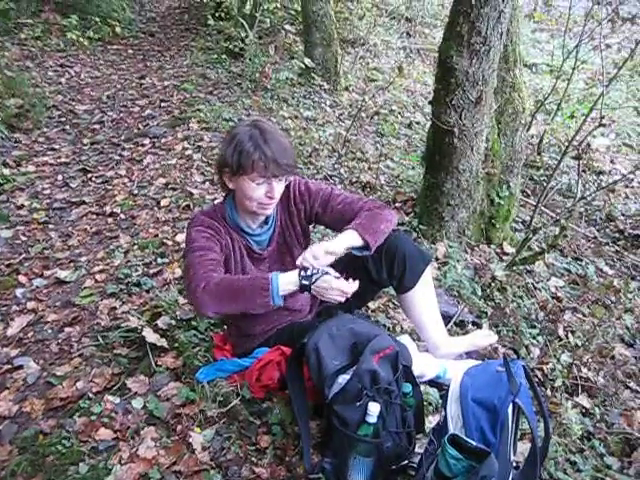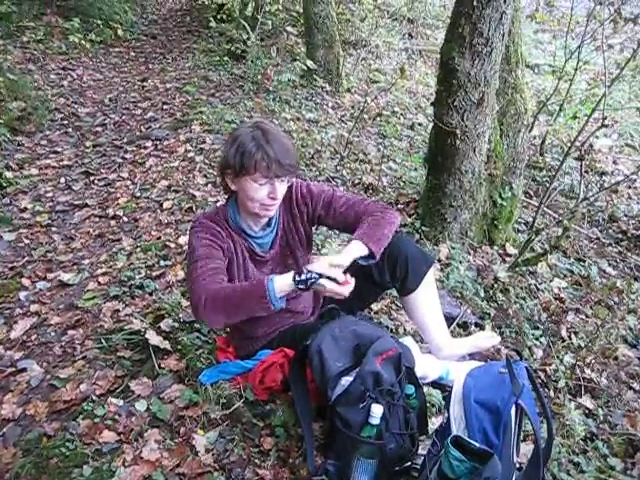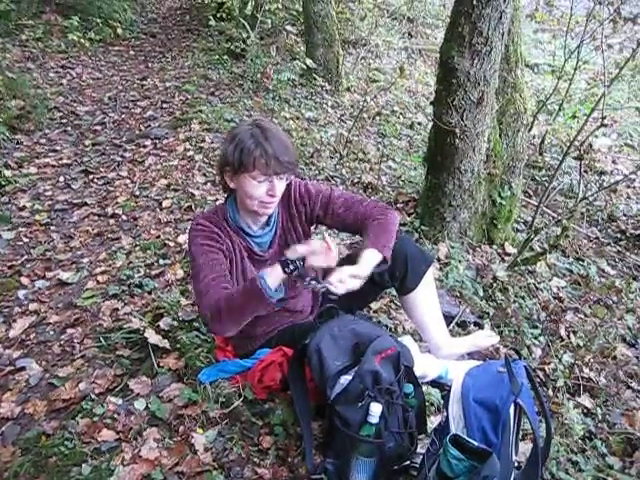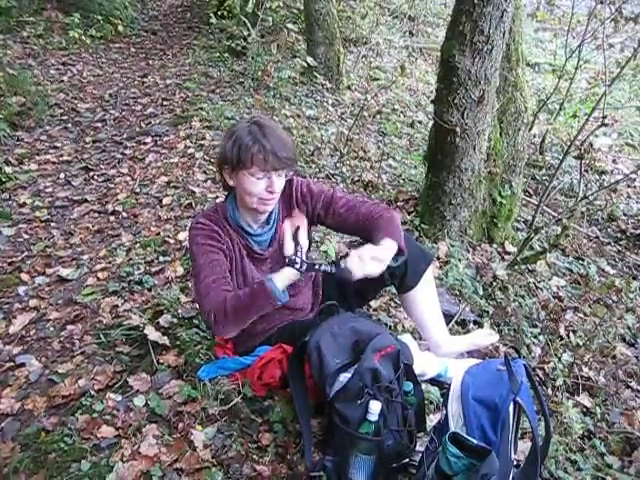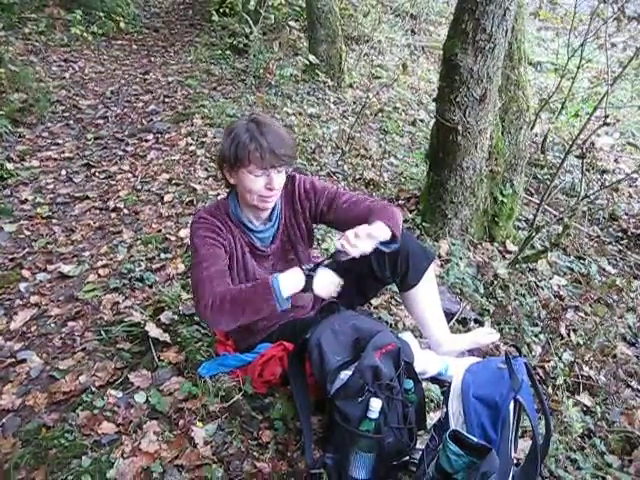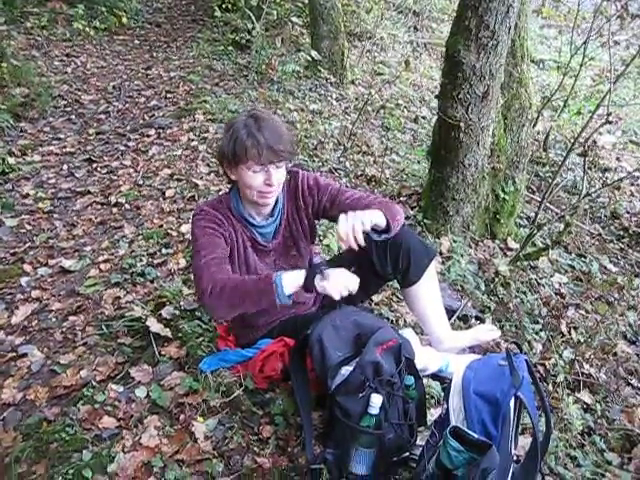
dt=0.1s
person 1, frame 1
left shoulder: (296, 194)
right shoulder: (208, 228)
left elbow: (380, 214)
right elbow: (204, 294)
left wrist: (331, 246)
right wrist: (301, 278)
left hip: (314, 301)
right hip: (267, 337)
left knee: (397, 246)
left ankle: (439, 346)
person 1, frame 2
left shoulder: (298, 196)
right shoulder: (210, 231)
left elbow: (383, 215)
right elbow: (208, 306)
left wrist: (340, 259)
right wrist: (296, 279)
left hip: (317, 304)
right hip: (270, 339)
left knee: (399, 248)
left ankle: (441, 347)
person 1, frame 3
left shoulder: (296, 196)
right shoulder: (209, 231)
left elbow: (380, 214)
right elbow: (218, 320)
left wrist: (363, 265)
right wrist: (281, 269)
left hip: (314, 302)
right hip: (269, 338)
left knee: (402, 251)
left ankle: (441, 346)
person 1, frame 4
left shoulder: (297, 194)
right shoulder: (209, 229)
left elbow: (383, 216)
right elbow: (220, 321)
left wrist: (383, 252)
right wrist: (290, 271)
left hip: (314, 299)
right hip: (269, 335)
left knee: (402, 248)
left ankle: (440, 344)
person 1, frame 5
left shoulder: (298, 191)
right shoulder: (210, 225)
left elbow: (387, 213)
right elbow: (214, 310)
left wrist: (371, 231)
right wrist: (301, 279)
left hip: (316, 298)
right hip: (269, 333)
left knee: (401, 245)
left ankle: (441, 343)
person 1, frame 6
left shoulder: (300, 187)
right shoulder: (212, 219)
left elbow: (389, 210)
right elbow: (214, 297)
left wrist: (367, 217)
right wrist: (305, 278)
left hip: (317, 294)
right hip: (270, 329)
left knee: (402, 241)
left ankle: (442, 340)
